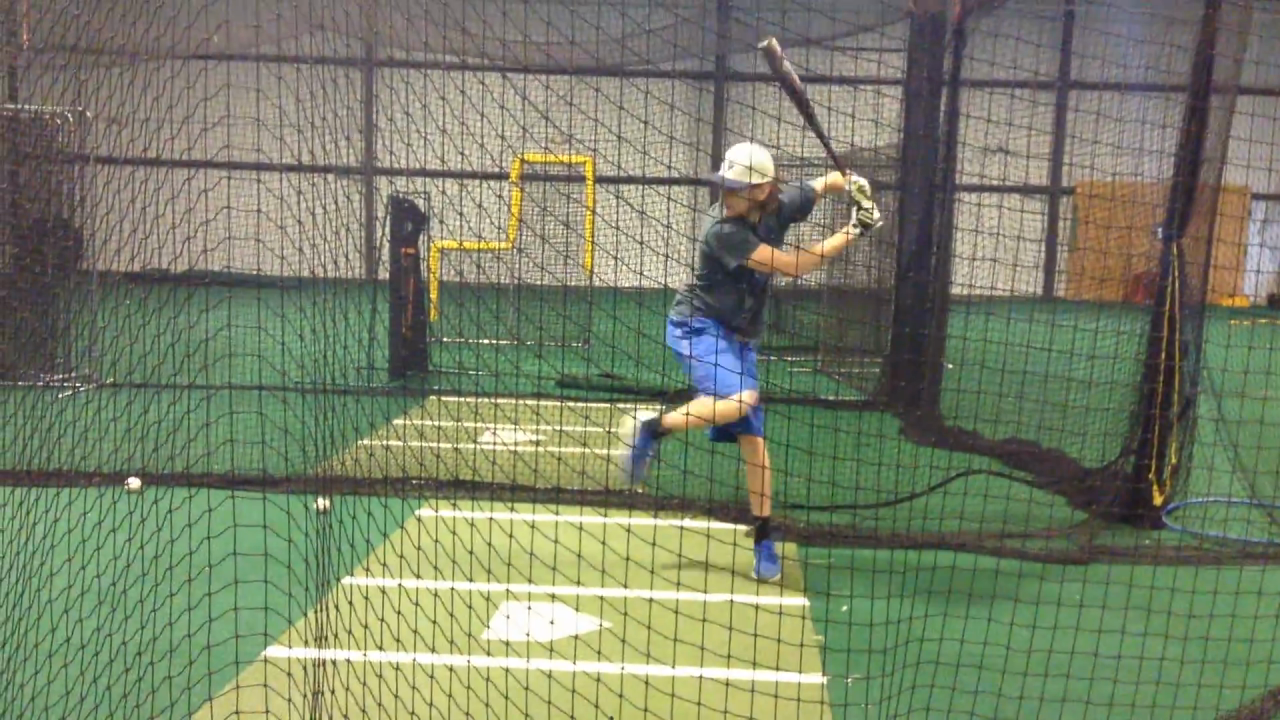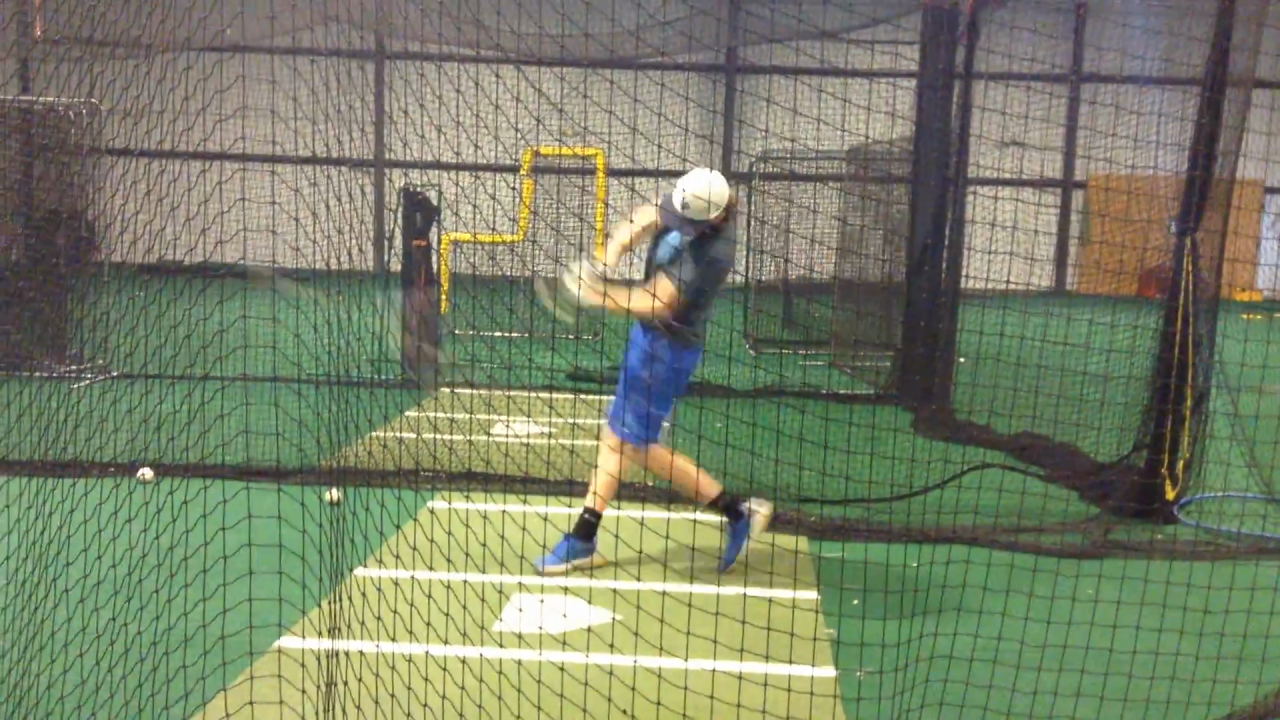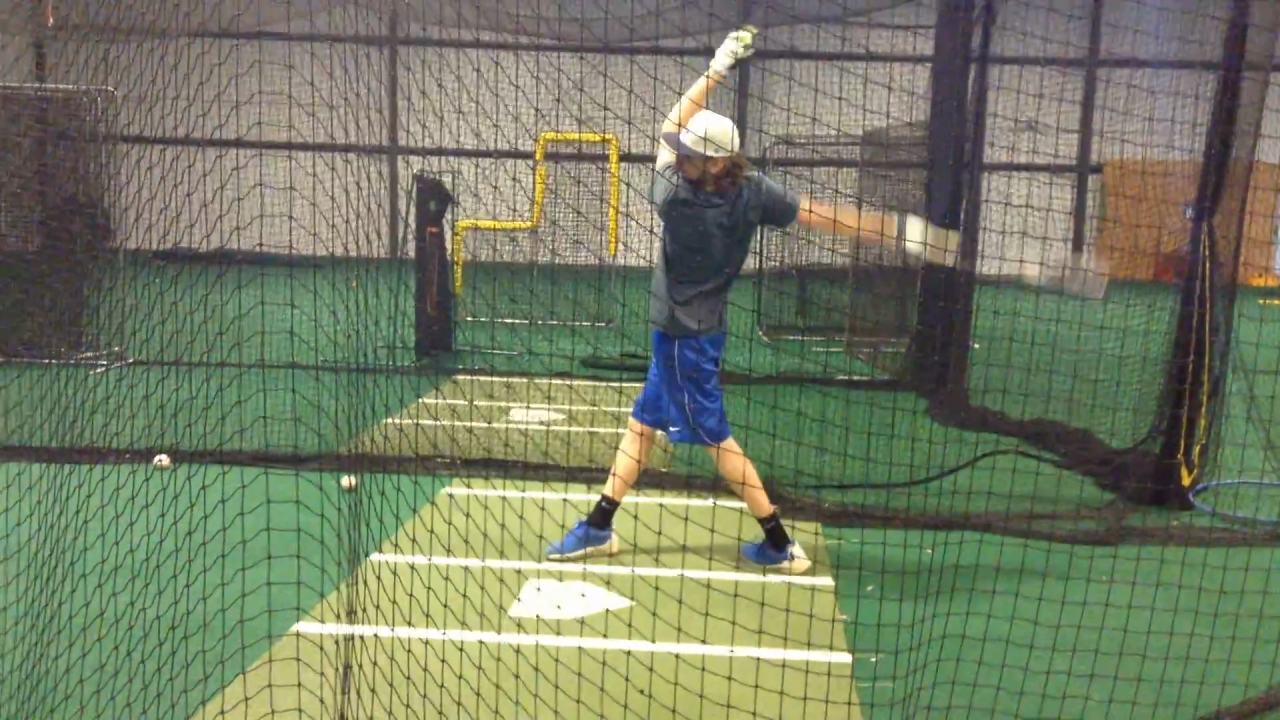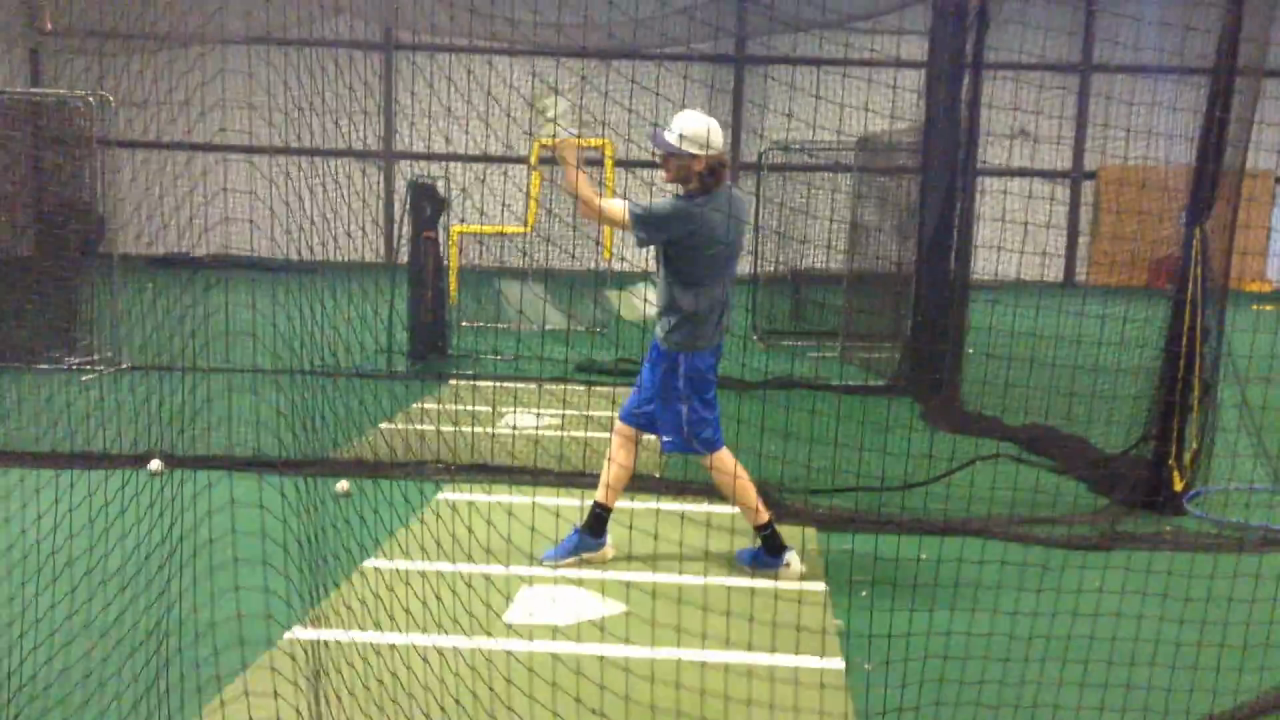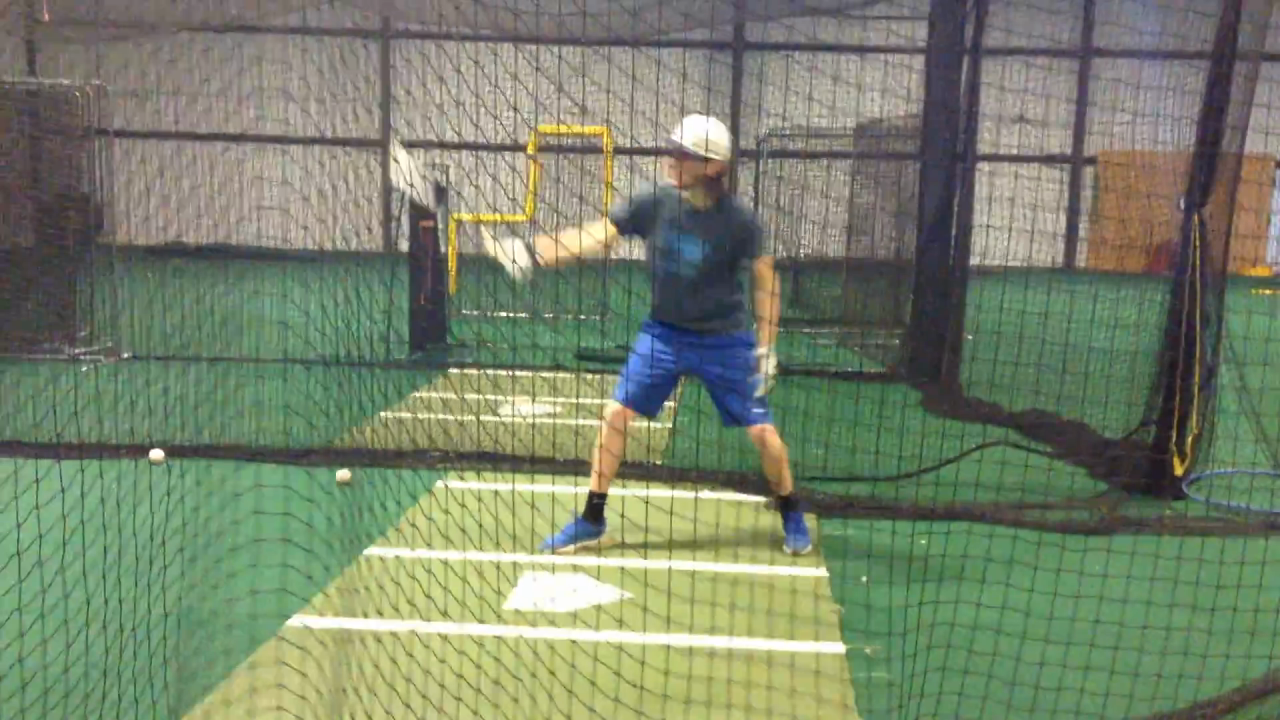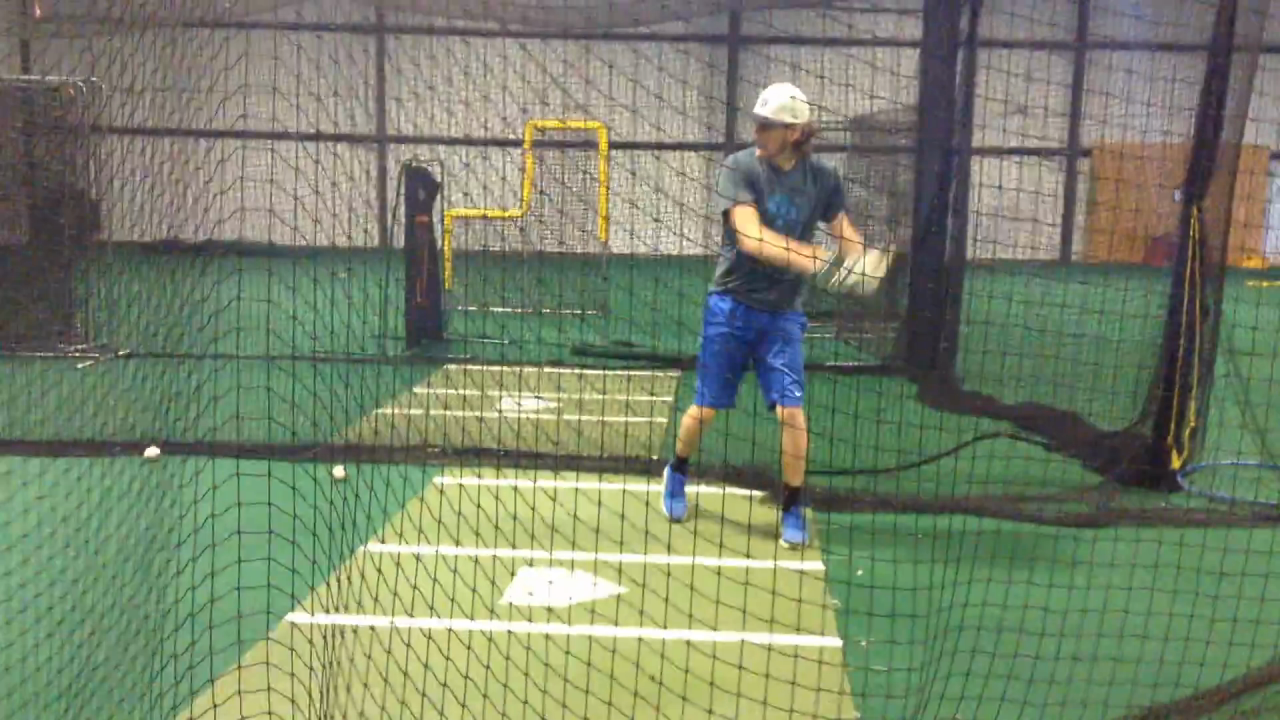
dt=0.5s
person 1, frame 1
left shoulder: (781, 204)
right shoulder: (721, 230)
left elbow: (834, 182)
right elbow: (797, 266)
left wrist: (855, 186)
right wrist: (851, 231)
left hip: (738, 336)
right hip: (697, 327)
left knee: (752, 439)
right knee: (740, 401)
left ankle: (763, 540)
right ankle: (649, 428)
person 1, frame 2
left shoulder: (712, 255)
right shoulder: (679, 208)
left elbow: (650, 306)
right elbow: (640, 219)
left wrist: (598, 295)
right wrist: (608, 257)
left hip: (669, 347)
right hip: (651, 337)
left knee: (636, 445)
right knee: (615, 434)
left ankle: (738, 512)
right ankle: (583, 539)
person 1, frame 3
left shoulder: (674, 197)
right shoulder: (757, 192)
left elbow: (669, 130)
right elbow: (825, 217)
left wrist: (715, 69)
right wrist: (900, 229)
left hip: (683, 332)
right hip: (691, 329)
left knee: (714, 437)
right knee: (643, 423)
left ankle: (781, 543)
right ankle: (597, 527)
person 1, frame 4
left shoulder: (683, 213)
right shoulder: (728, 200)
left elbow: (602, 211)
left wrist: (568, 164)
left hip: (684, 343)
right hip: (676, 337)
left knee: (707, 447)
right knee: (626, 427)
left ankle: (776, 549)
right ankle: (593, 535)
person 1, frame 5
left shoulder: (738, 219)
right shoulder: (652, 202)
left elbow: (764, 282)
right elbow: (596, 237)
left wrist: (767, 347)
right wrist: (534, 250)
left hip: (724, 337)
right hip: (665, 332)
left knee: (761, 430)
right knee: (616, 415)
left ankle: (790, 514)
right ankle: (591, 521)
person 1, frame 6
left shoulder: (822, 178)
right shoulder: (739, 168)
left elbow: (845, 234)
right elbow: (753, 238)
left wrist: (860, 261)
right wrist: (819, 261)
left hip: (783, 312)
right hip: (732, 305)
left knee: (791, 412)
right knee: (706, 408)
left ankle: (792, 508)
right ankle: (677, 472)
